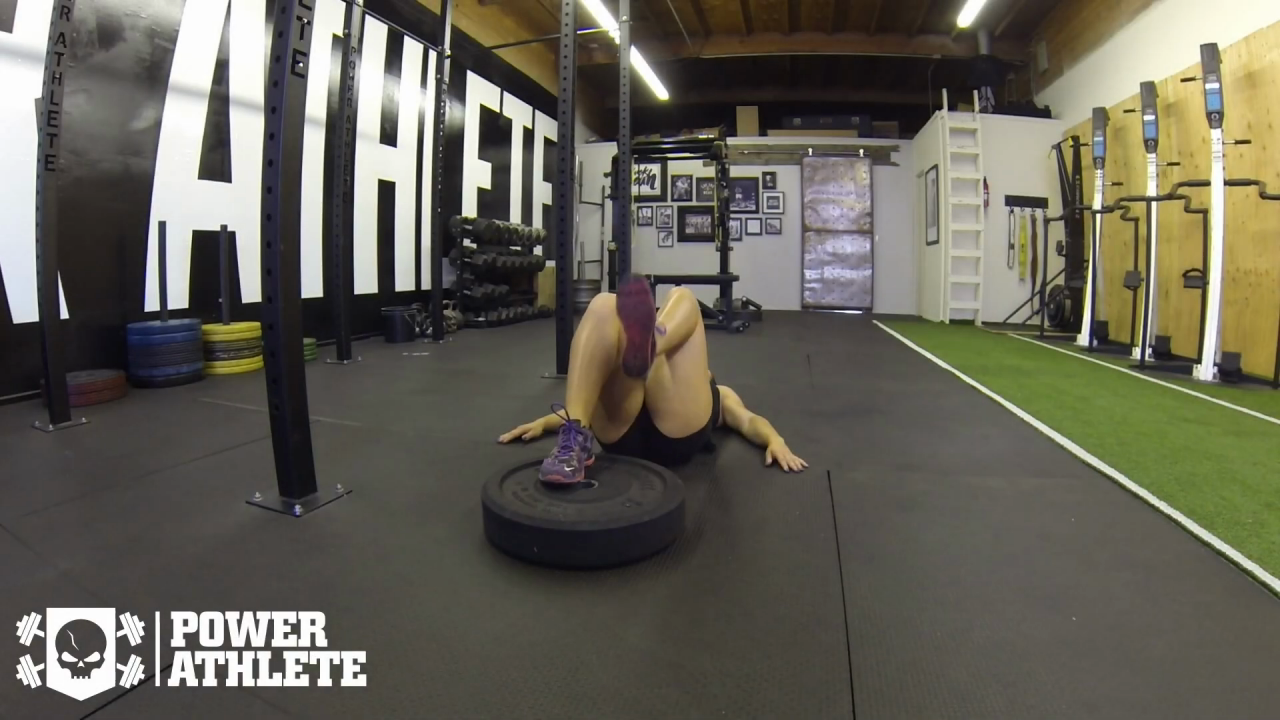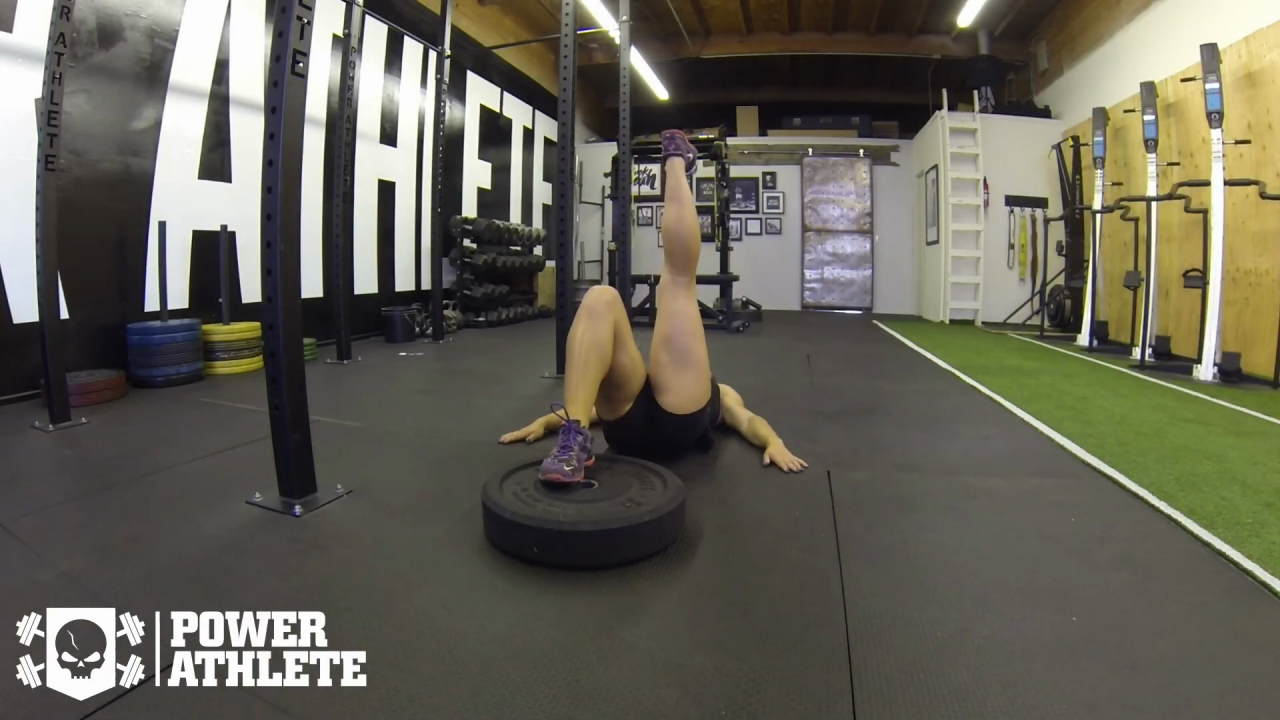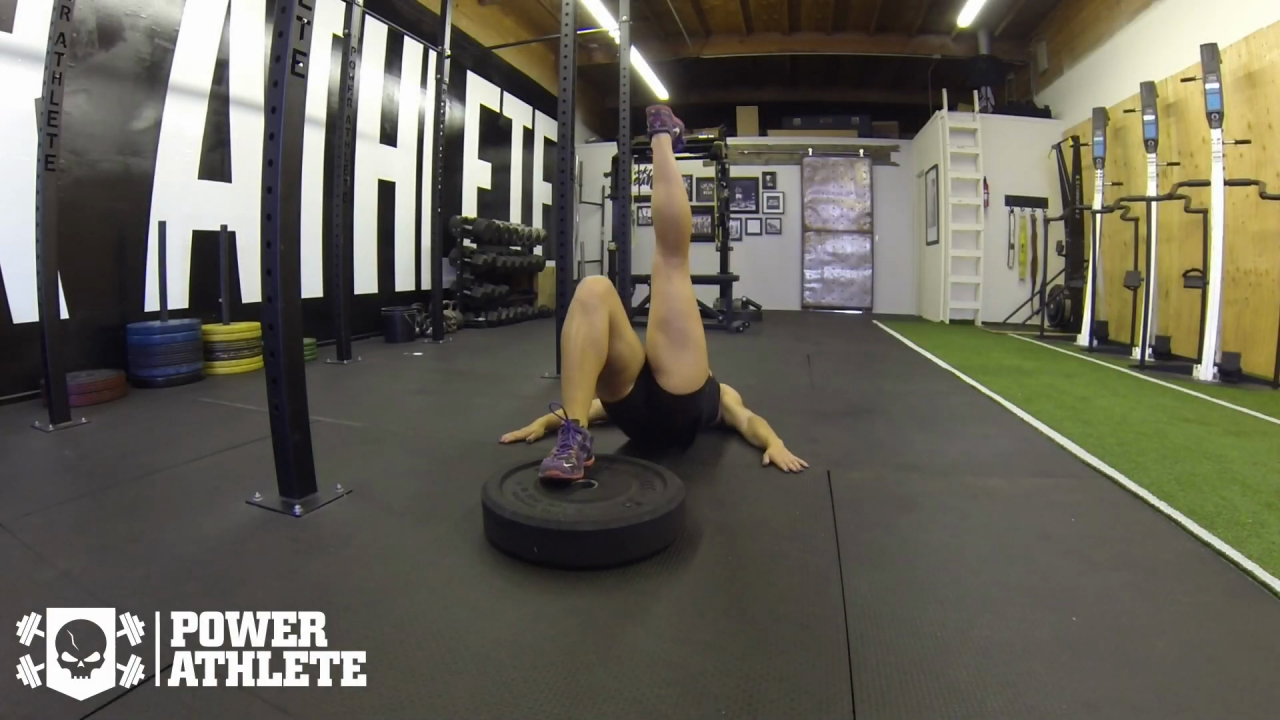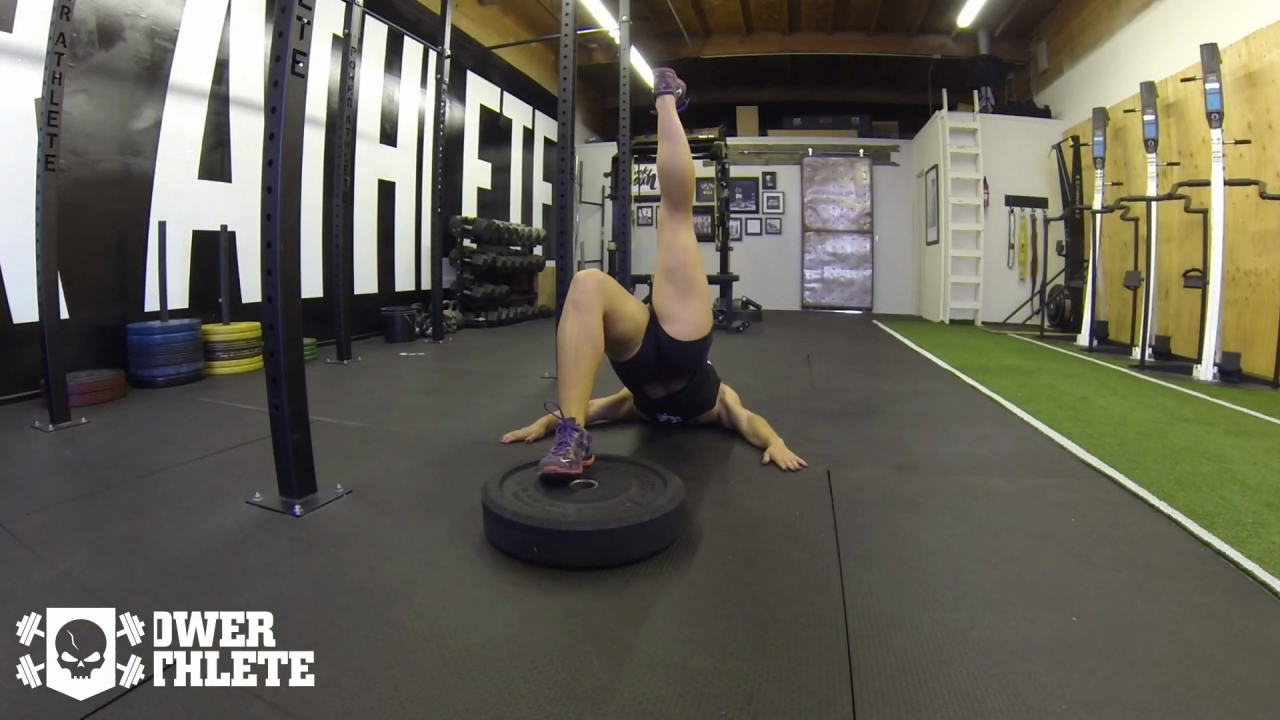
dt=1s
person 1, frame 1
left shoulder: (720, 394)
left elbow: (747, 420)
right elbow: (595, 401)
left wrist: (775, 440)
right wrist: (543, 423)
left hip: (677, 433)
right hip: (622, 431)
left knee: (681, 299)
right knee: (605, 306)
left ankle: (646, 345)
right ankle: (574, 440)
person 1, frame 2
left shoulder: (720, 393)
right shoulder: (635, 386)
left elbow: (747, 420)
right elbow: (598, 403)
left wrist: (774, 442)
right wrist: (544, 422)
left hip: (678, 419)
right hip: (629, 420)
left knee: (678, 279)
right knee: (600, 298)
right ankle: (574, 438)
person 1, frame 3
left shoulder: (719, 393)
right shoulder: (631, 387)
left elbow: (746, 420)
right elbow: (597, 401)
left wrist: (775, 444)
left hip: (678, 404)
right hip: (635, 403)
right knee: (593, 290)
right ankle: (573, 438)
person 1, frame 4
left shoulder: (717, 395)
right elbow: (600, 406)
left wrist: (775, 443)
left hip: (682, 346)
right hip: (643, 361)
right ankle: (572, 437)
